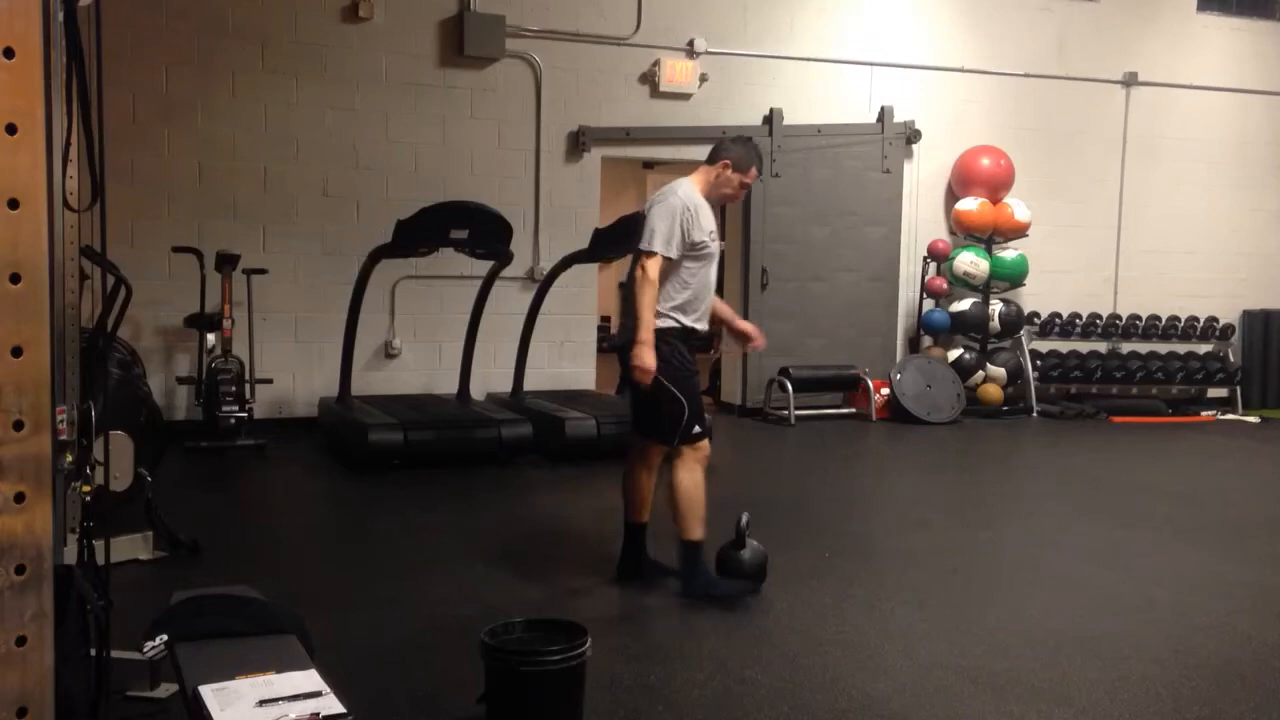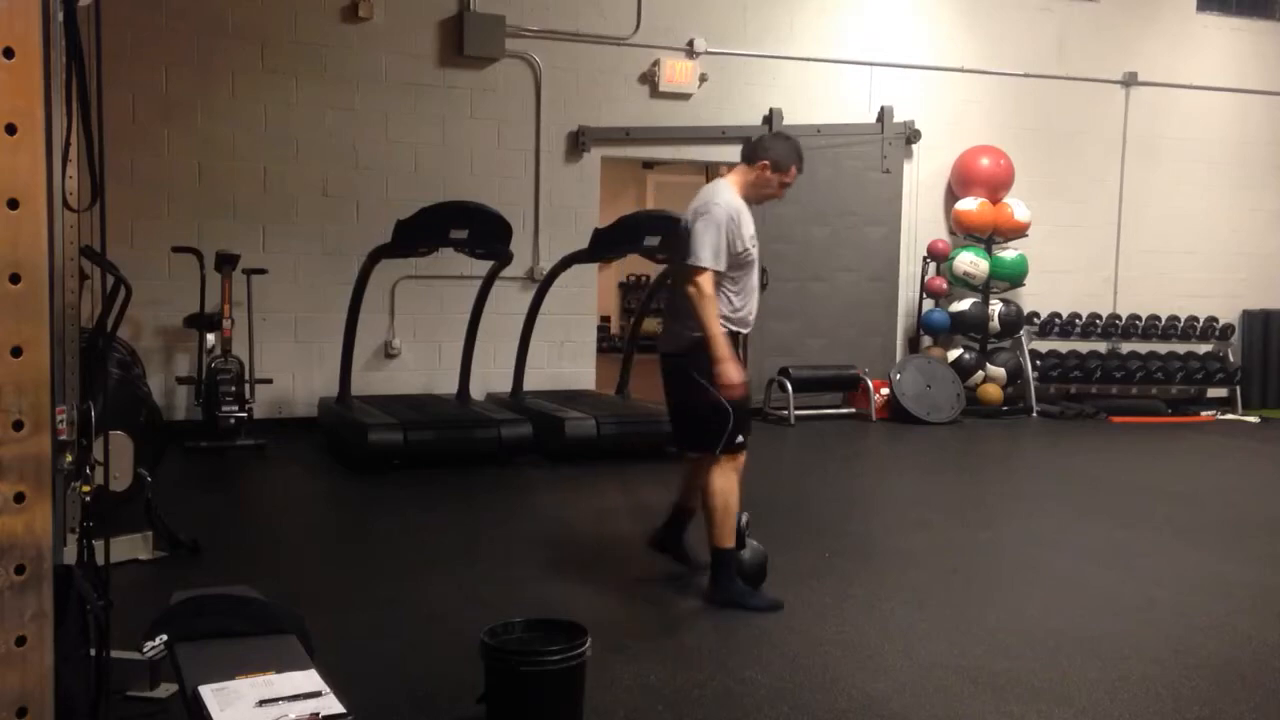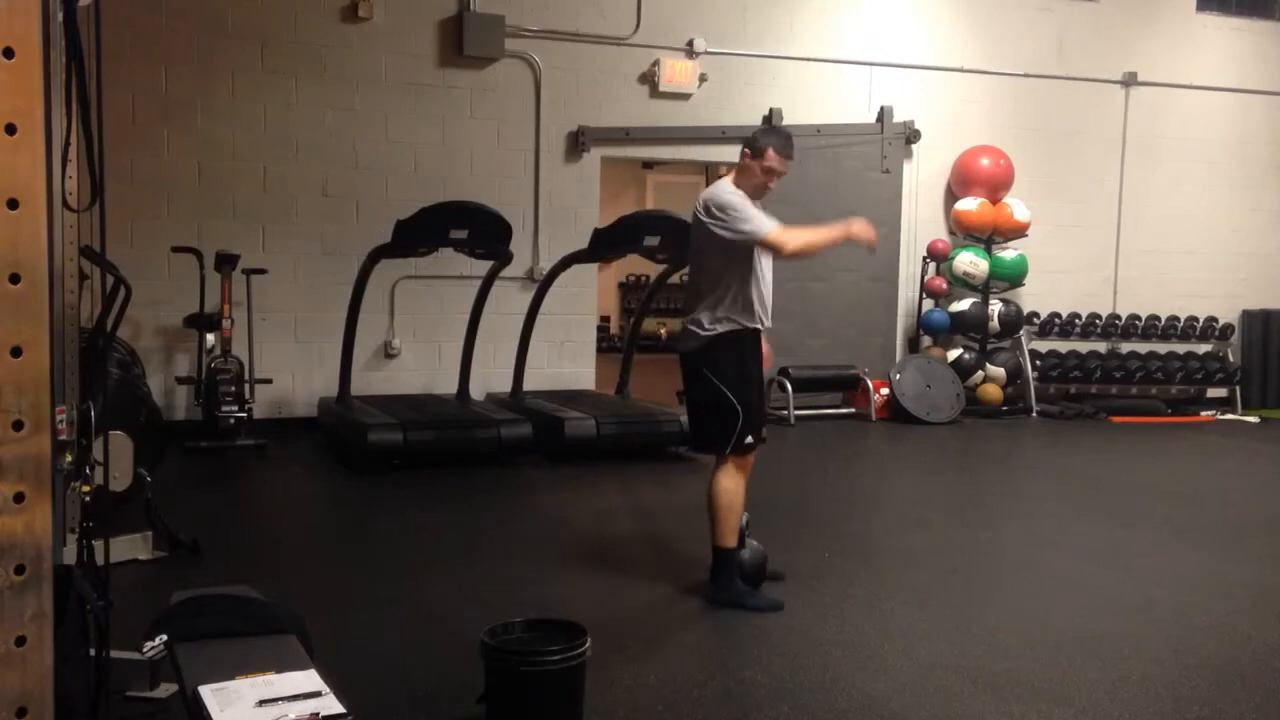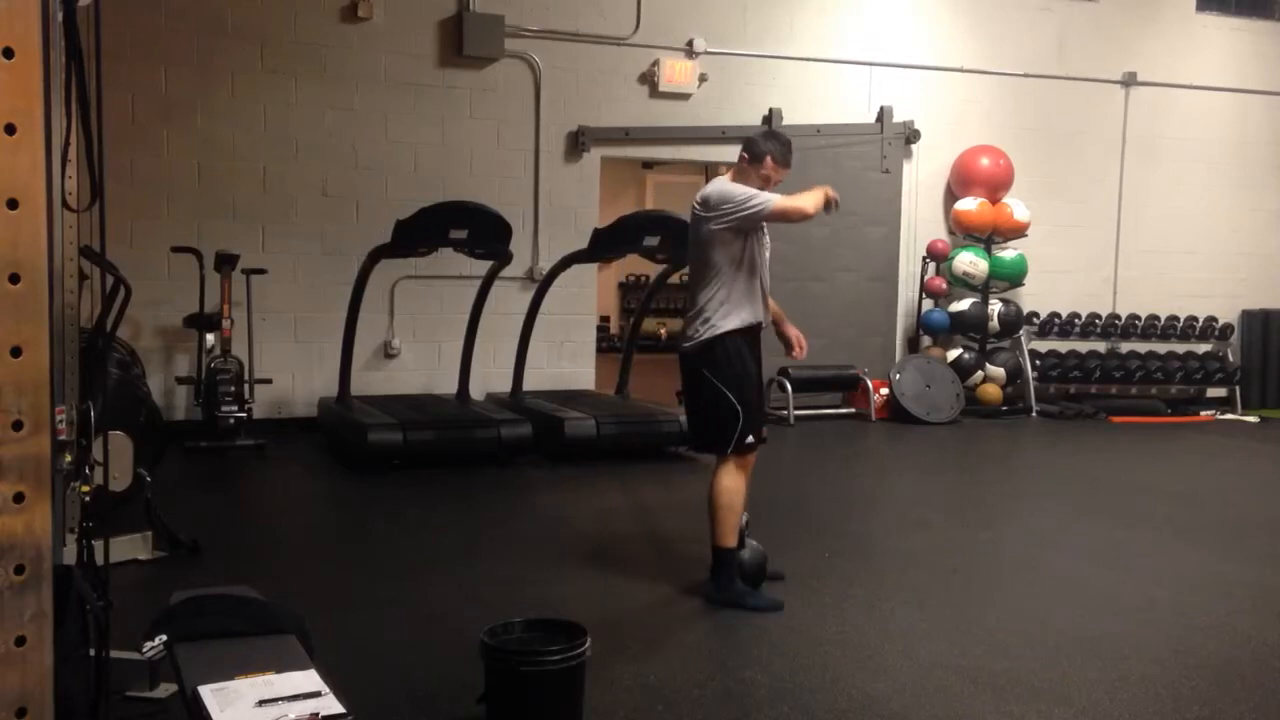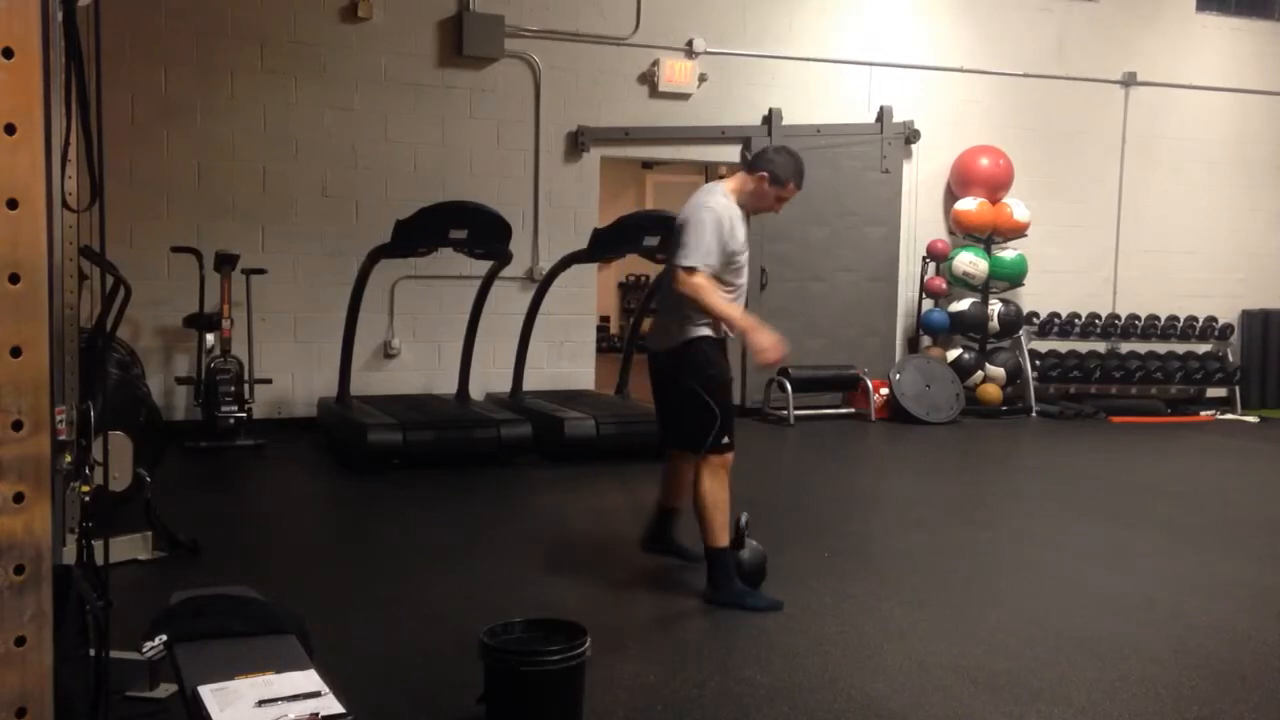
dt=0.4s
person 1, frame 1
left shoulder: (700, 207)
right shoulder: (677, 200)
right elbow: (648, 271)
left wrist: (734, 322)
right wrist: (644, 343)
left hip: (673, 339)
right hip: (662, 342)
left knee: (650, 447)
right knee: (693, 448)
left ankle: (633, 555)
right ankle: (695, 570)
person 1, frame 2
left shoulder: (734, 203)
right shoulder: (720, 207)
right elbow: (699, 285)
left wrist: (727, 348)
right wrist: (723, 358)
left hip: (710, 344)
right hip: (703, 348)
left knee: (712, 449)
right knee: (729, 457)
left ankle: (674, 531)
right ankle: (725, 579)
person 1, frame 3
left shoulder: (744, 203)
right shoulder: (723, 200)
right elbow: (787, 243)
left wrist: (757, 336)
right wrist: (845, 230)
left hip: (736, 339)
right hip: (720, 344)
left knee: (740, 455)
right knee: (736, 457)
left ankle: (731, 558)
right ankle: (725, 580)
person 1, frame 4
left shoulder: (744, 207)
right shoulder: (720, 197)
right elbow: (802, 208)
left wrist: (783, 324)
right wrist: (823, 191)
left hip: (738, 338)
right hip: (719, 344)
left knee: (742, 454)
right knee: (736, 457)
left ankle: (733, 556)
right ankle: (724, 580)
person 1, frame 5
left shoulder: (729, 205)
right shoulder: (712, 209)
right elbow: (690, 281)
right wrist: (752, 329)
left hip: (693, 342)
right hip: (691, 345)
left knee: (691, 448)
right knee: (716, 455)
left ankle: (660, 530)
right ankle: (722, 579)
